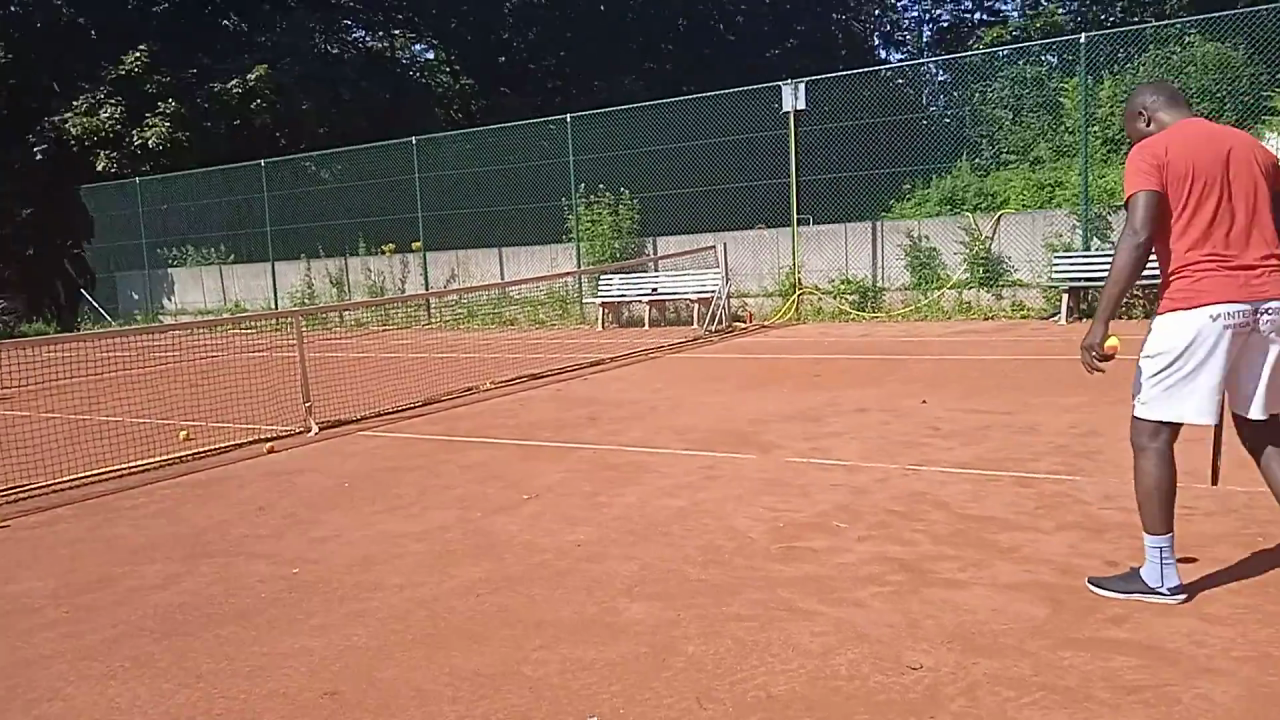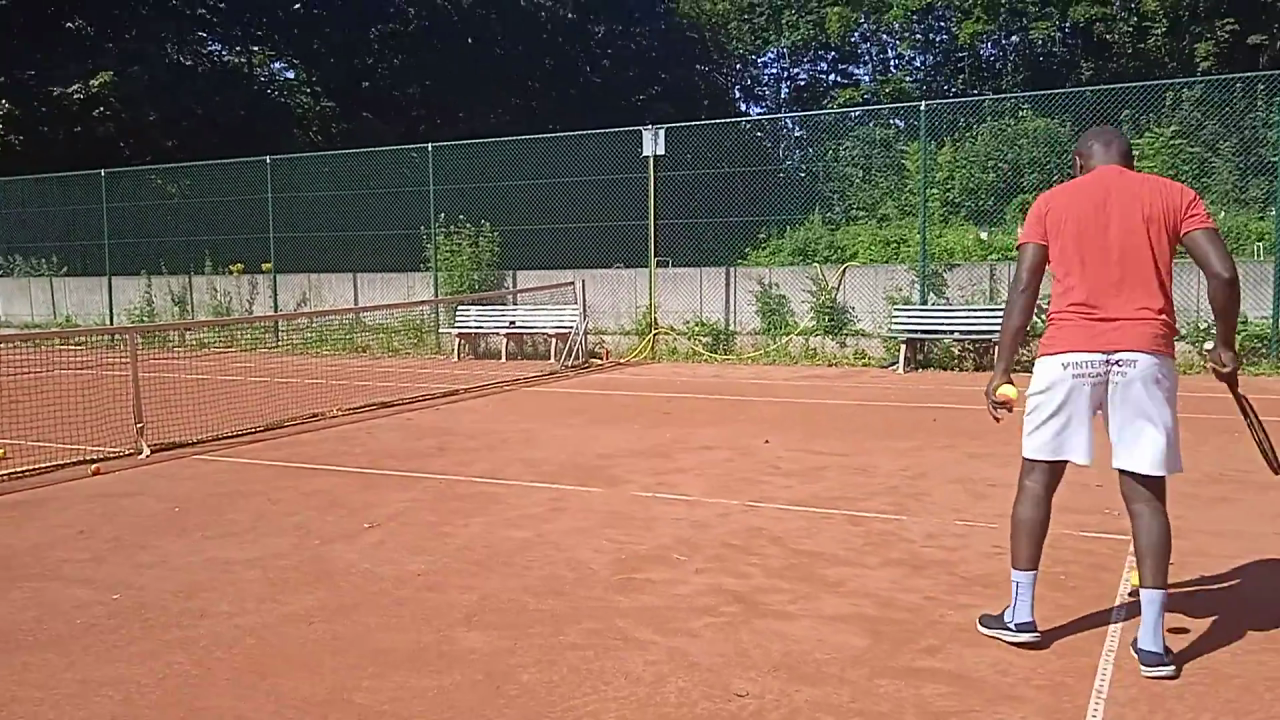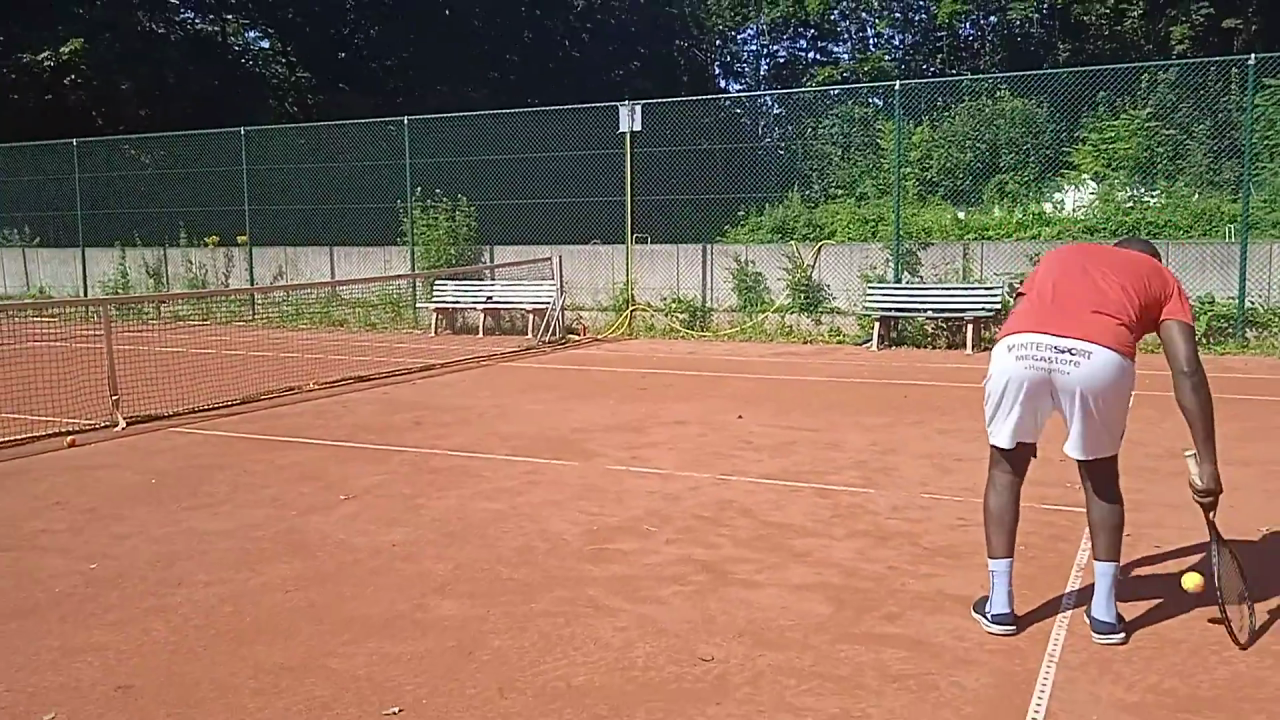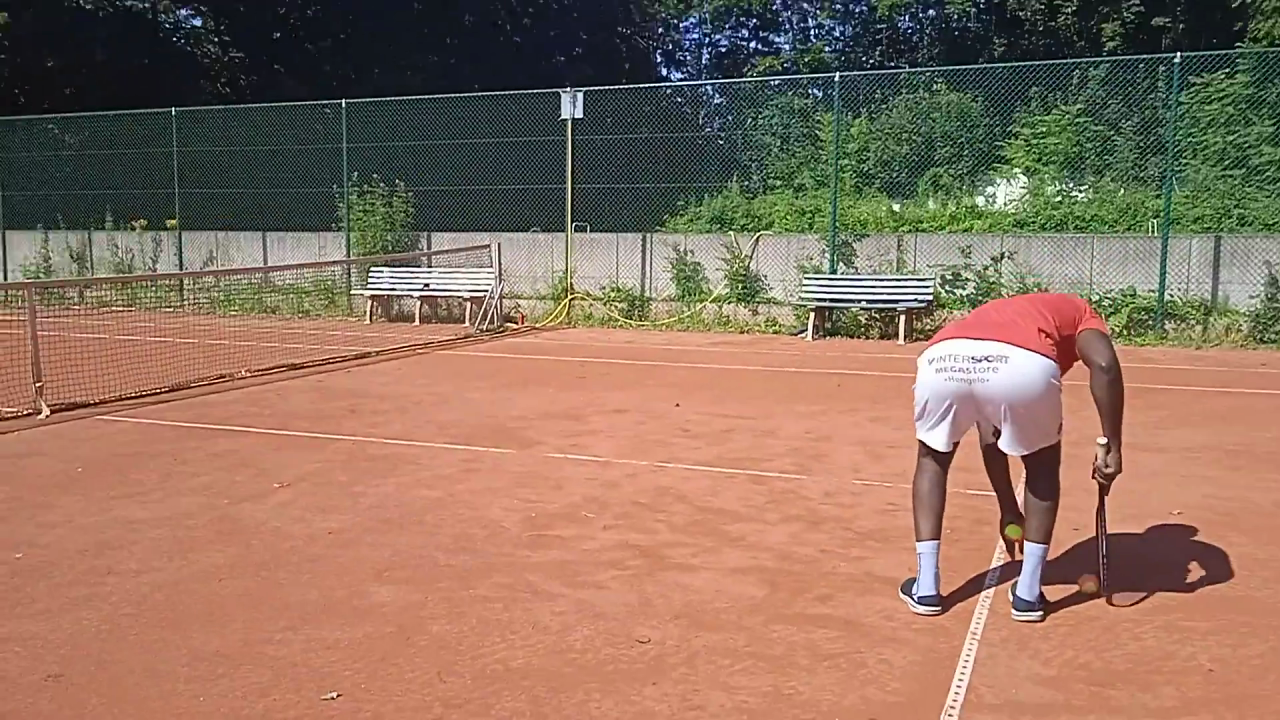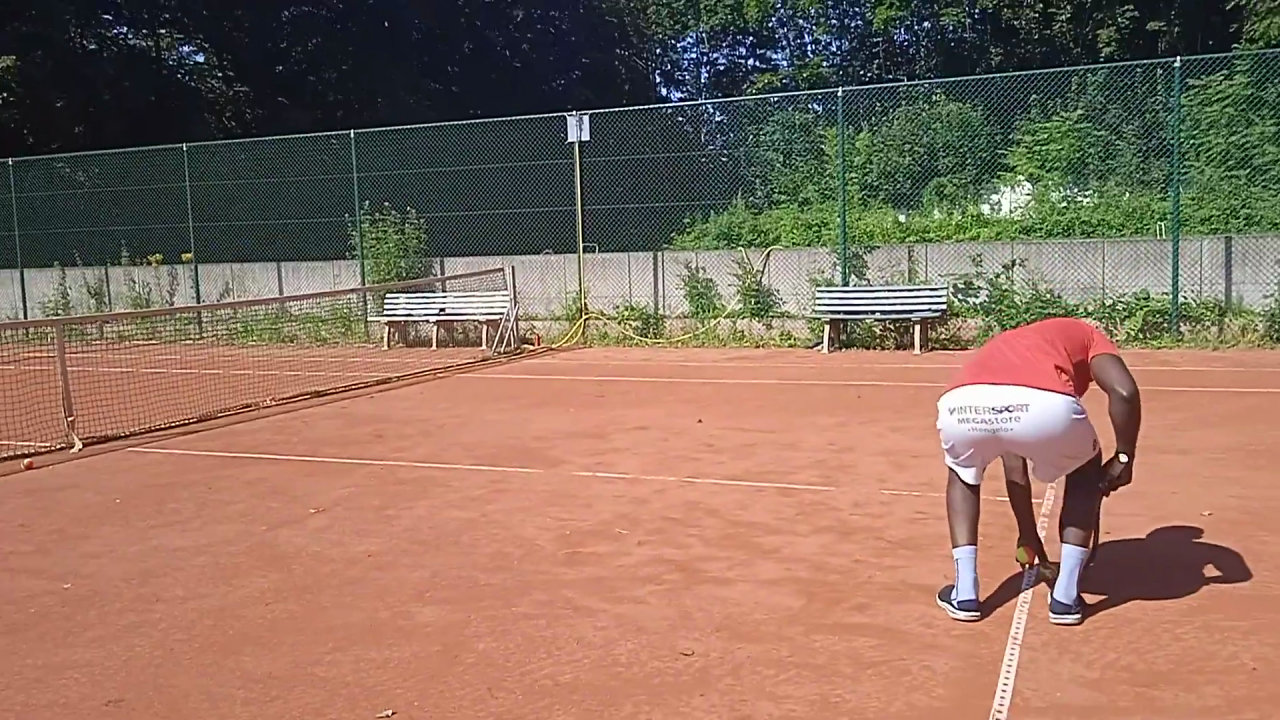
dt=0.4s
person 1, frame 1
left shoulder: (1150, 153)
left elbow: (1137, 239)
left wrist: (1100, 321)
left hip: (1193, 310)
left knee: (1151, 435)
left ankle: (1160, 573)
person 1, frame 2
left shoulder: (1051, 201)
right shoulder: (1175, 195)
left elbow: (1023, 290)
right elbow: (1224, 274)
left wrist: (1001, 370)
right wrist: (1225, 347)
left hip: (1067, 355)
right hip: (1144, 356)
left knee: (1036, 478)
right knee: (1145, 493)
left ankle: (1018, 614)
right ankle: (1152, 640)
person 1, frame 3
left shoulder: (1057, 257)
right shoulder: (1163, 280)
right elbow: (1187, 370)
left wrist: (1019, 429)
right wrist: (1208, 464)
left hip: (1020, 345)
right hip: (1100, 355)
left knee: (1005, 468)
right knee: (1100, 474)
left ankle: (998, 604)
right ankle: (1104, 611)
person 1, frame 4
right shoulder: (1078, 311)
left elbow: (989, 439)
right elbow: (1104, 364)
left wrist: (1009, 509)
right wrist: (1111, 444)
left hip: (942, 359)
right hip: (1025, 365)
left knee: (932, 458)
right knee: (1043, 461)
left ankle: (925, 585)
right ankle: (1028, 591)
person 1, frame 5
right shoulder: (1084, 333)
left elbow: (1013, 464)
right elbow: (1125, 392)
left wrist: (1028, 531)
right wrist: (1124, 457)
left hip: (961, 404)
right hip: (1045, 406)
left knee: (962, 473)
right knee: (1086, 468)
left ankle: (964, 590)
right ankle: (1065, 595)
